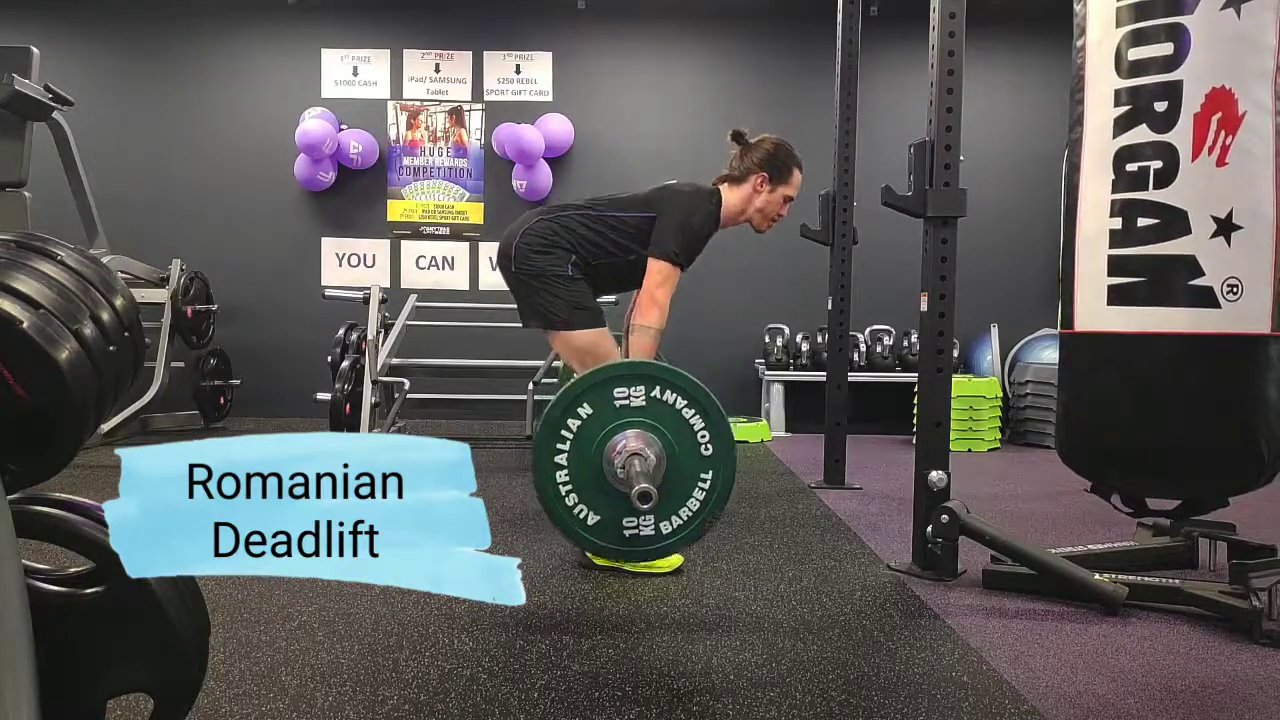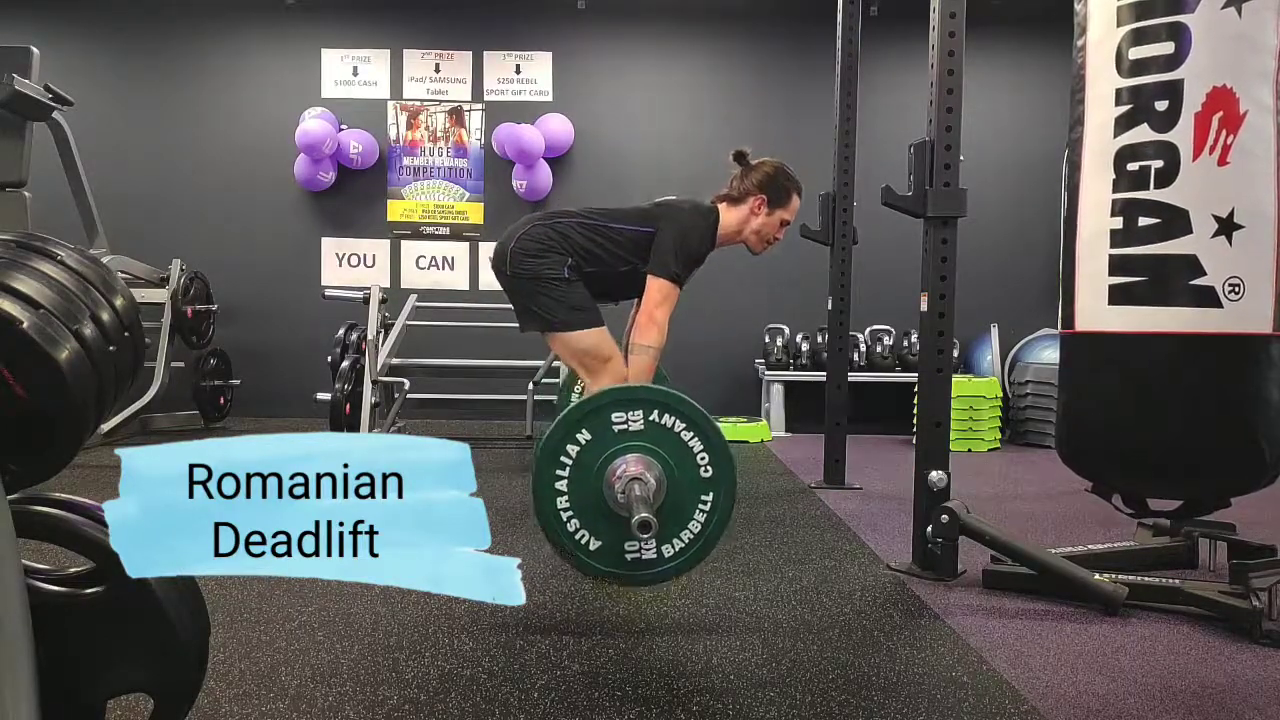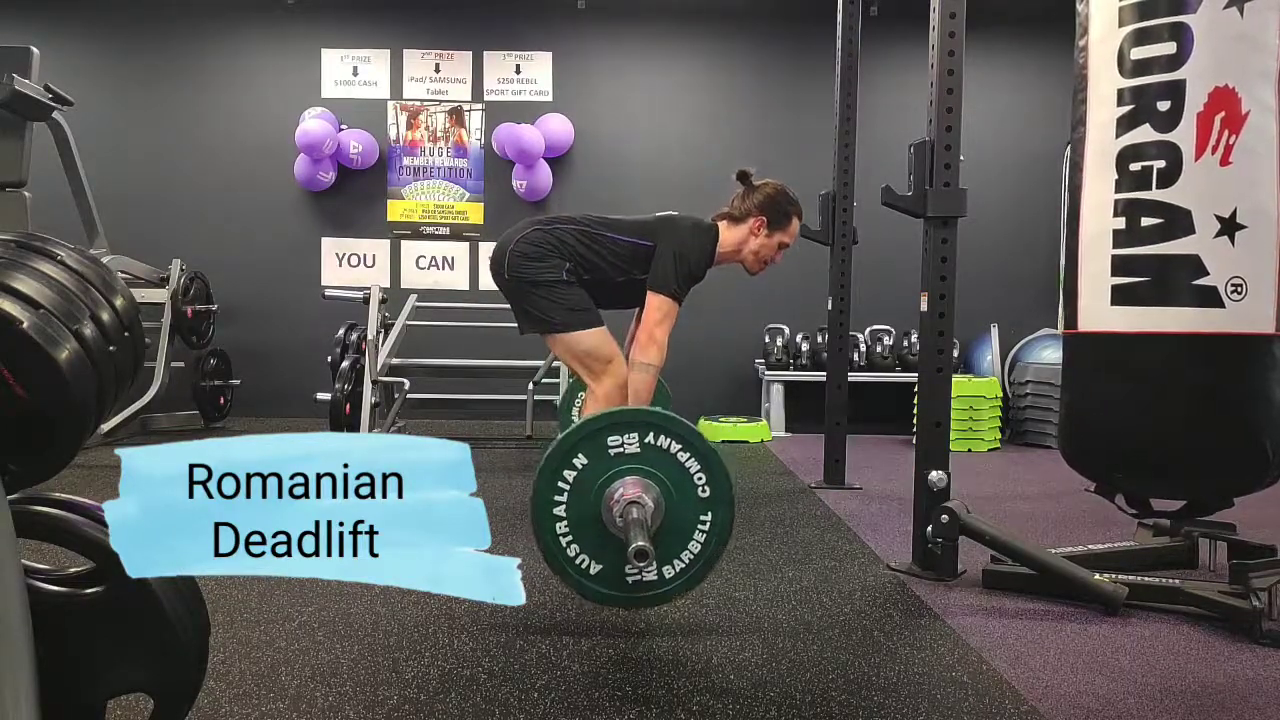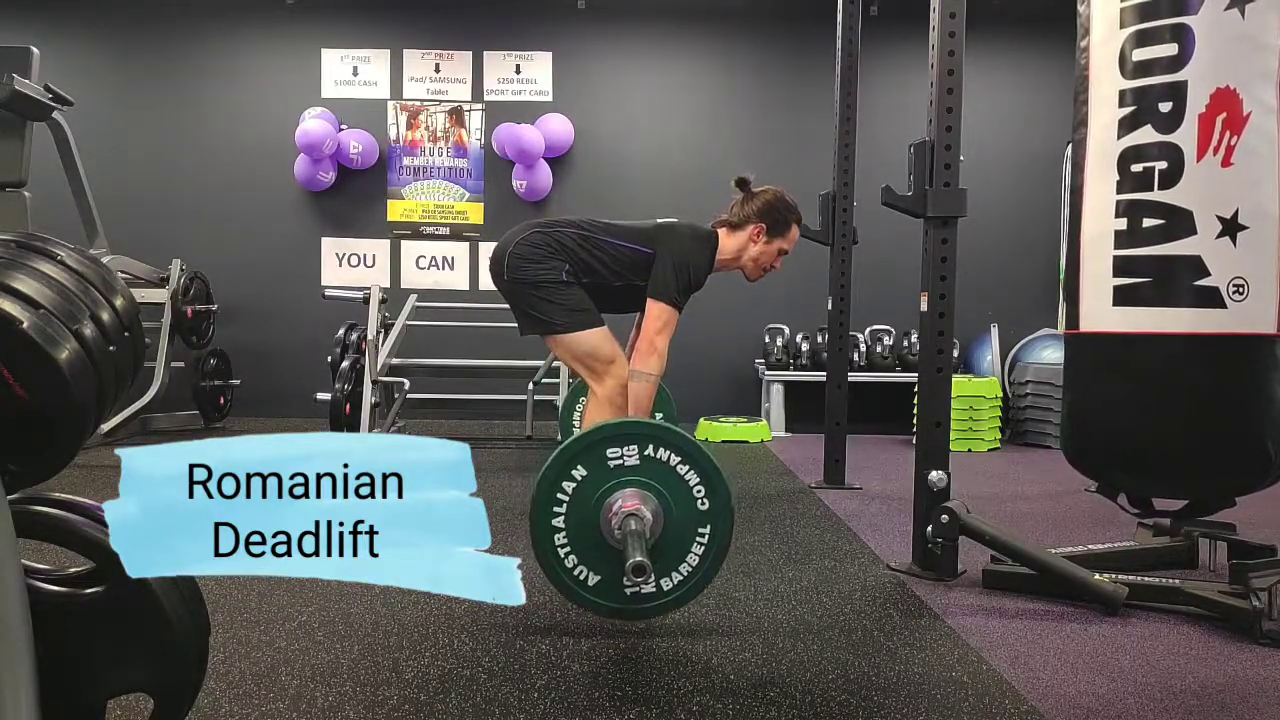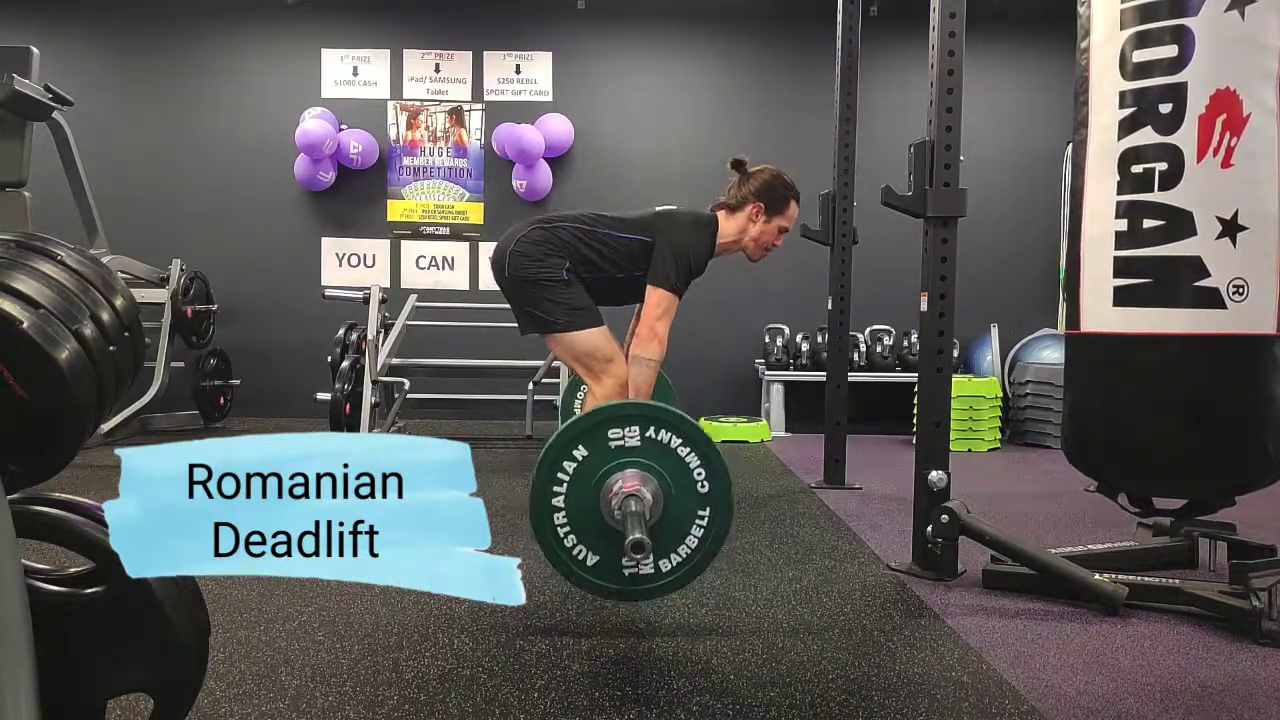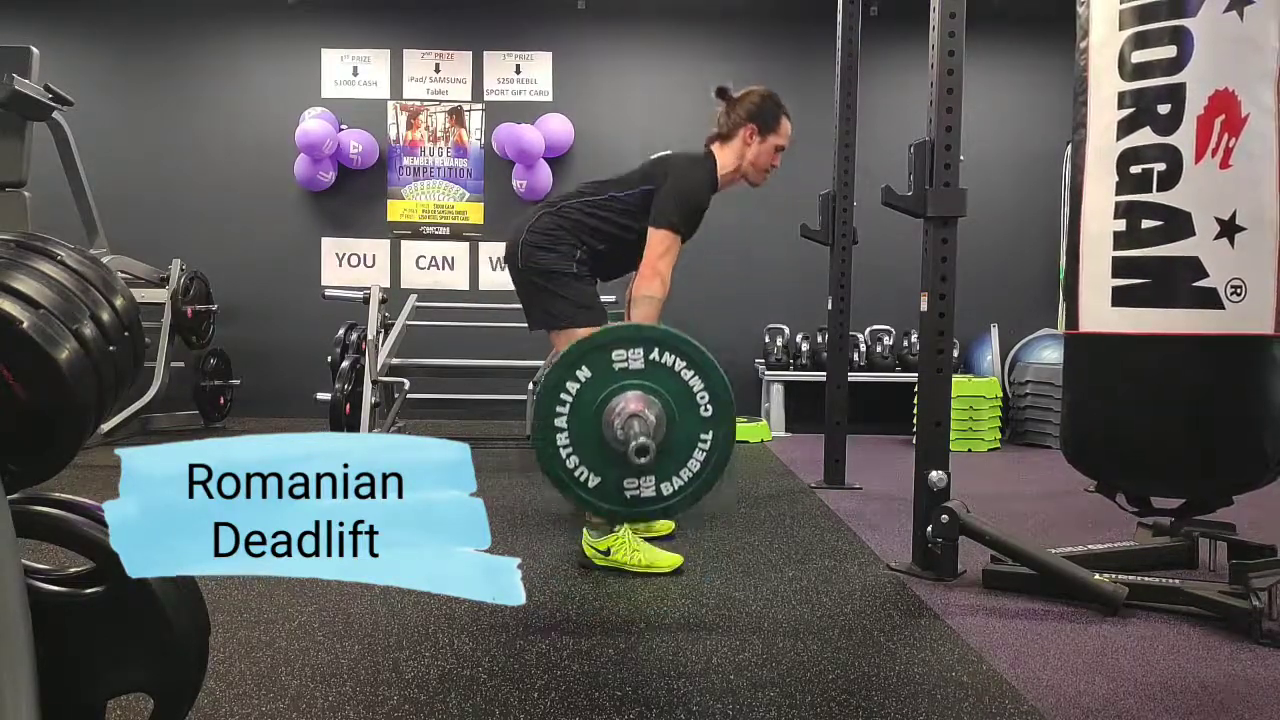
dt=0.3s
person 1, frame 1
left shoulder: (695, 207)
right shoulder: (693, 210)
left elbow: (646, 298)
right elbow: (653, 302)
left hip: (538, 254)
right hip: (542, 256)
person 1, frame 2
left shoulder: (691, 225)
right shoulder: (690, 226)
left elbow: (644, 316)
right elbow: (652, 321)
left hip: (530, 251)
right hip: (535, 253)
left knee: (607, 379)
right knee: (610, 382)
person 1, frame 3
left shoulder: (691, 240)
right shoulder: (689, 244)
left elbow: (644, 332)
right elbow: (652, 338)
left hip: (529, 255)
right hip: (534, 258)
left knee: (608, 378)
right knee: (611, 380)
person 1, frame 4
left shoulder: (690, 249)
right shoulder: (688, 252)
left elbow: (643, 339)
right elbow: (651, 347)
left hip: (527, 256)
right hip: (531, 259)
left knee: (610, 379)
right knee: (613, 381)
person 1, frame 5
left shoulder: (690, 234)
right shoulder: (688, 239)
left elbow: (645, 326)
right elbow: (652, 333)
left hip: (529, 255)
right hip: (535, 258)
left knee: (608, 377)
right knee: (611, 381)
person 1, frame 6
left shoulder: (692, 174)
right shoulder: (692, 178)
left elbow: (646, 269)
right elbow: (653, 275)
left hip: (551, 253)
right hip: (547, 254)
right ankle: (603, 535)
